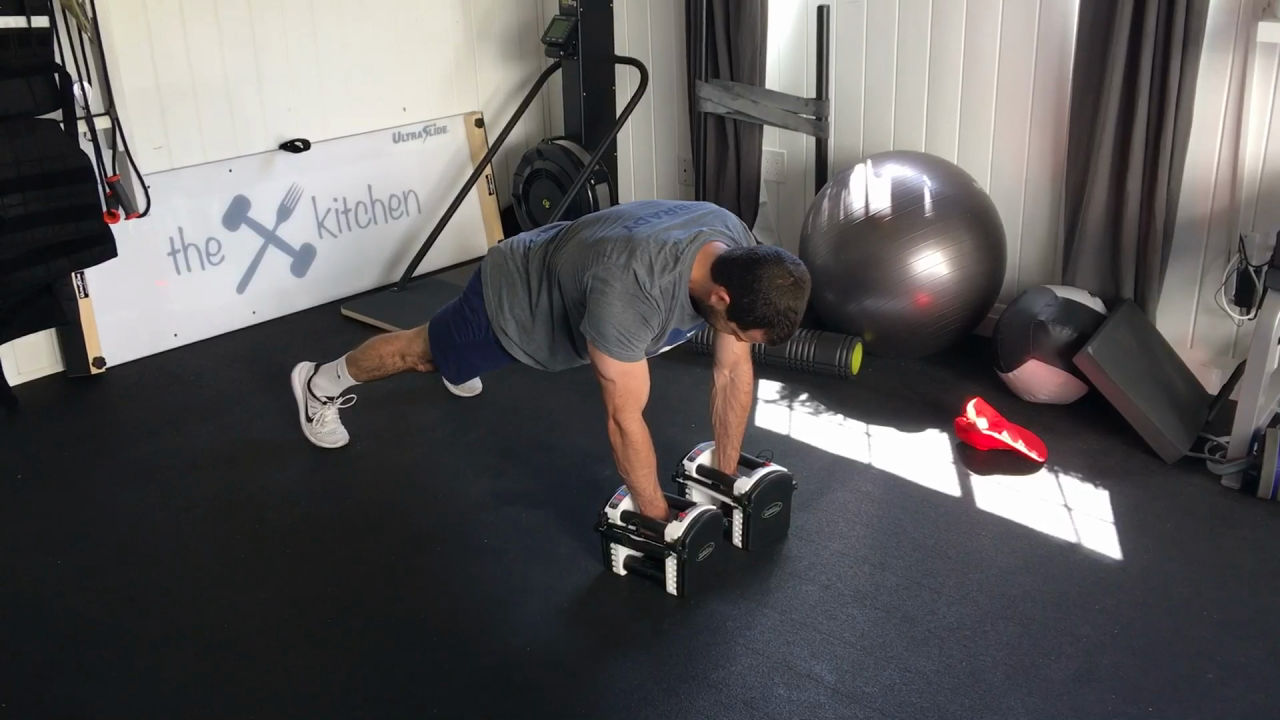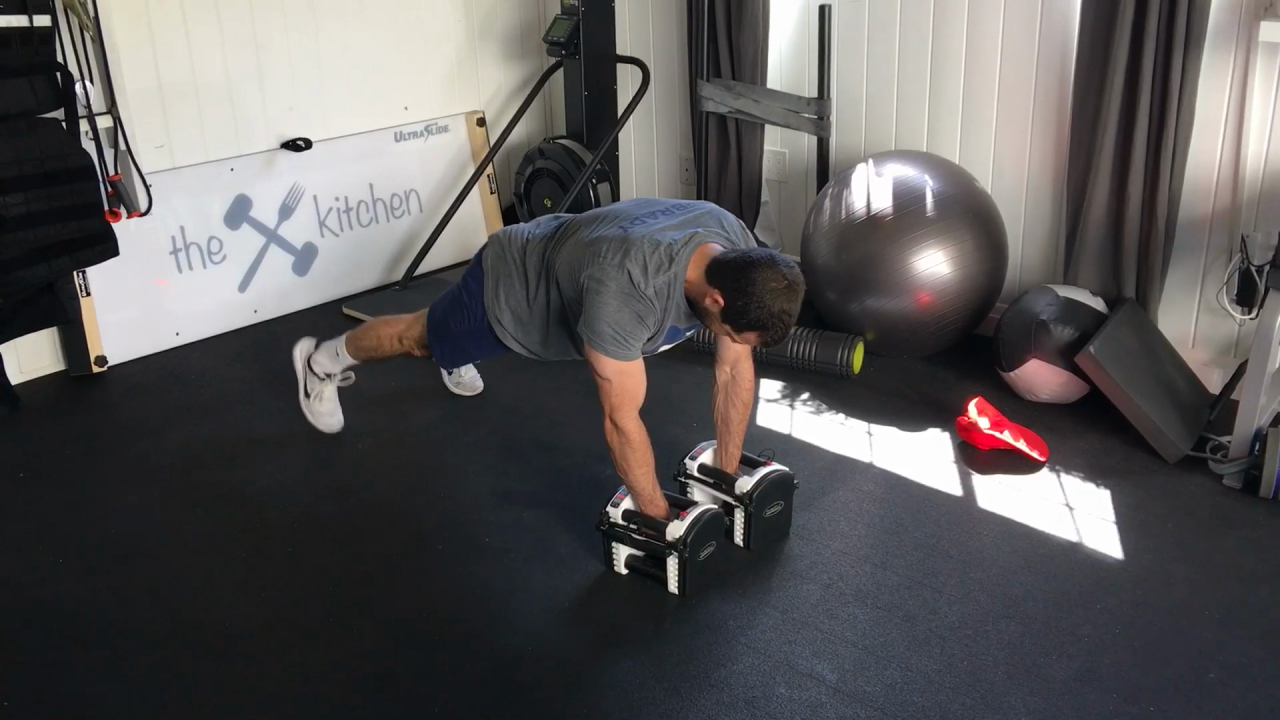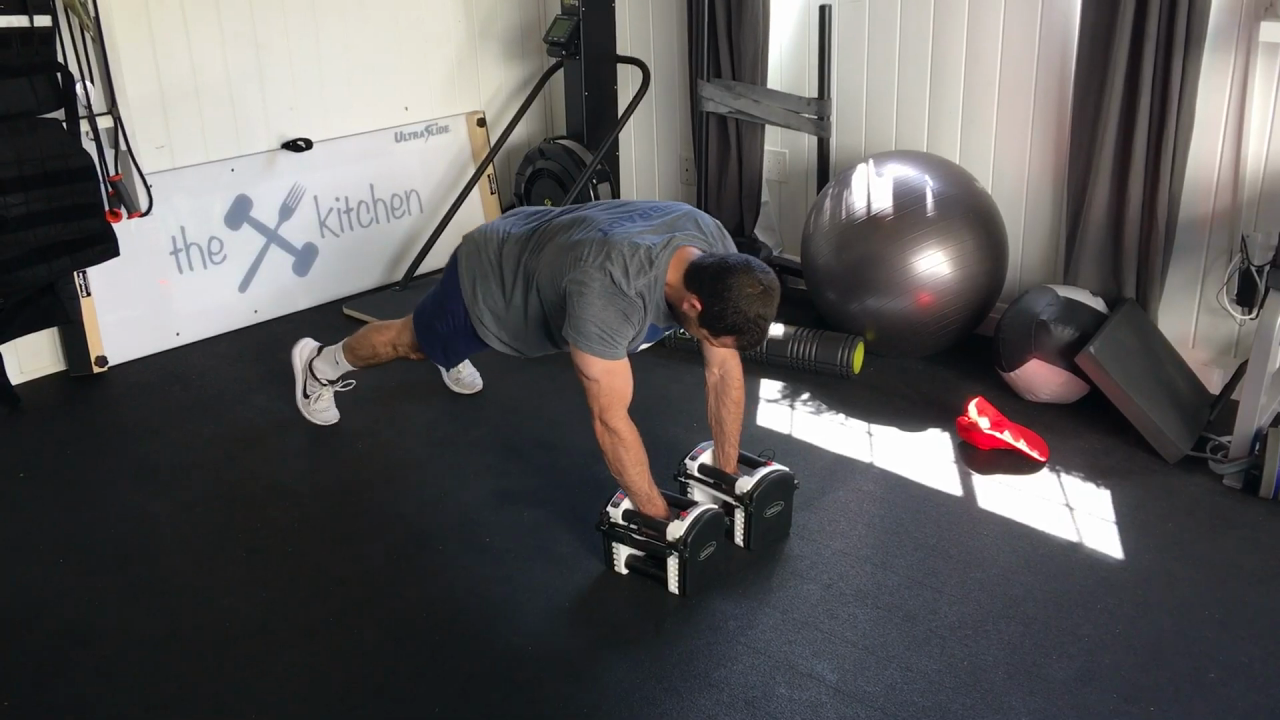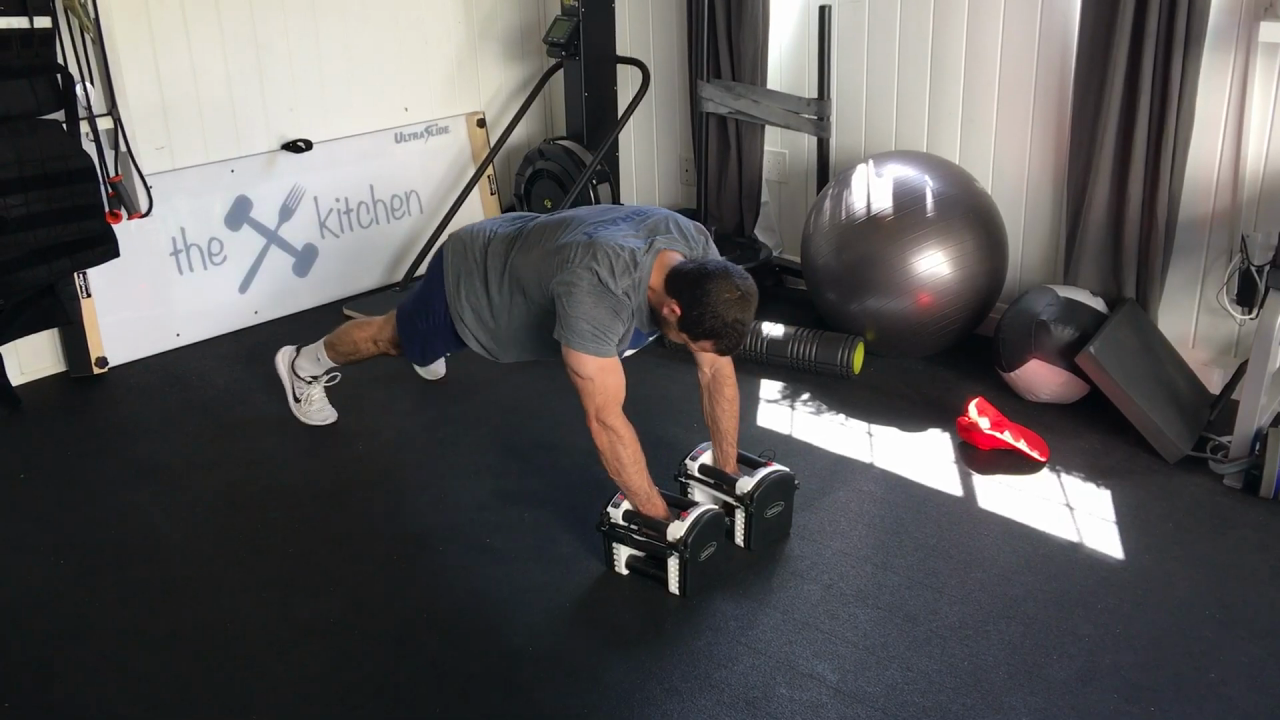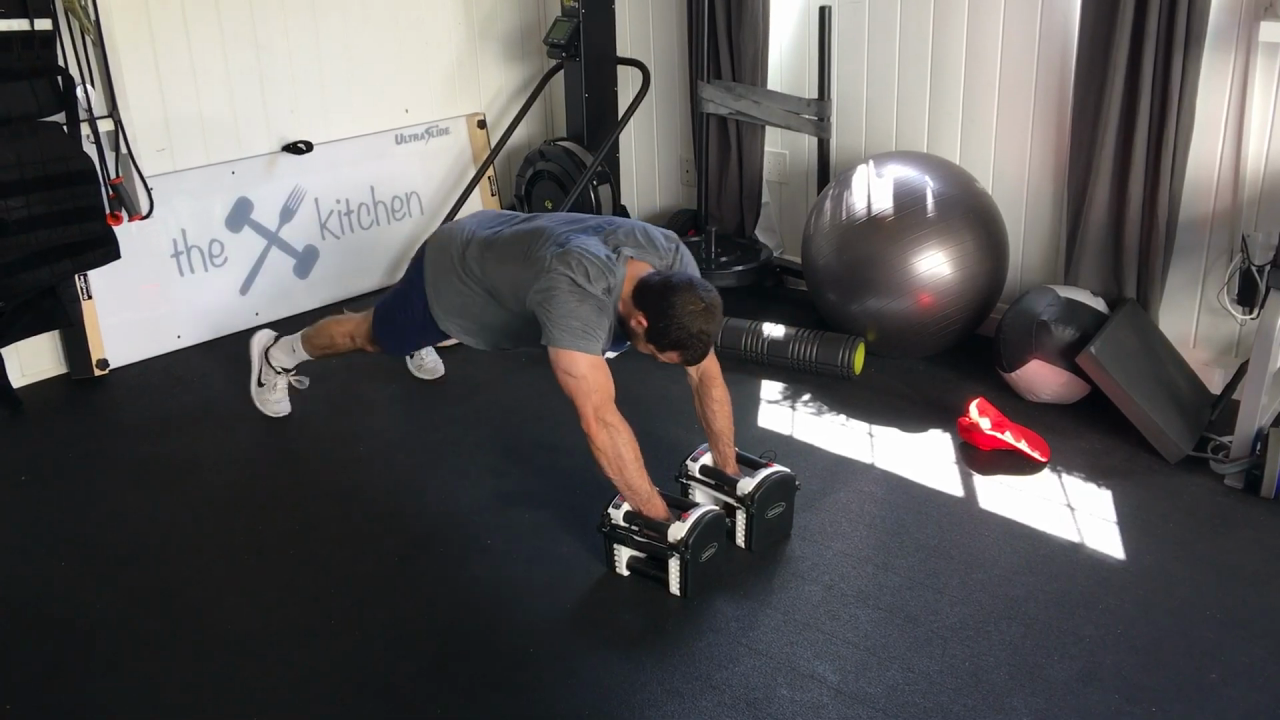
dt=0.3s
person 1, frame 1
left shoulder: (740, 253)
right shoulder: (630, 287)
left elbow: (733, 373)
right elbow: (624, 419)
left wrist: (725, 479)
right wrist: (659, 521)
left hip: (560, 279)
right hip: (512, 294)
right knee: (422, 350)
left ankle: (456, 367)
right ankle: (322, 384)
person 1, frame 2
left shoulder: (738, 249)
right shoulder: (625, 287)
left elbow: (735, 372)
right elbow: (622, 419)
left wrist: (727, 479)
right wrist: (661, 521)
left hip: (557, 263)
right hip: (511, 283)
right knee: (419, 335)
left ankle: (452, 357)
right ankle: (322, 363)
person 1, frame 3
left shoulder: (715, 248)
right shoulder: (608, 289)
left elbow: (724, 370)
right elbow: (611, 421)
left wrist: (728, 476)
right wrist: (660, 521)
left hip: (534, 246)
right hip: (488, 274)
right knee: (413, 341)
left ankle: (453, 359)
right ankle: (321, 365)
person 1, frame 4
left shoulder: (698, 250)
right shoulder: (597, 290)
left elbow: (716, 371)
right elbow: (605, 420)
left wrist: (729, 476)
right wrist: (661, 521)
left hip: (518, 251)
right hip: (472, 275)
right knee: (394, 337)
left ankle: (427, 348)
right ankle: (305, 365)
person 1, frame 5
left shoulder: (672, 260)
right shoulder: (576, 296)
left elbow: (706, 373)
right elbow: (599, 421)
left wrist: (730, 474)
right wrist: (661, 520)
left hip: (496, 242)
right hip: (451, 267)
right knee: (372, 332)
left ankle: (418, 346)
right ankle: (278, 355)
